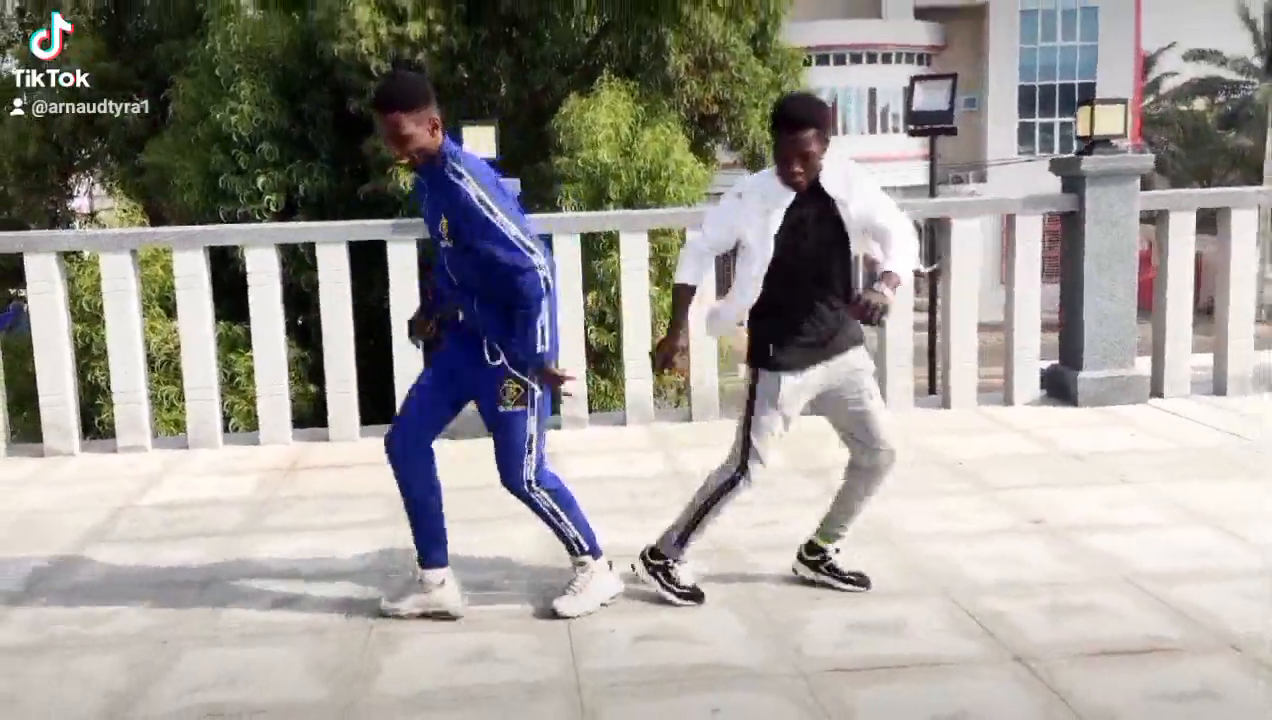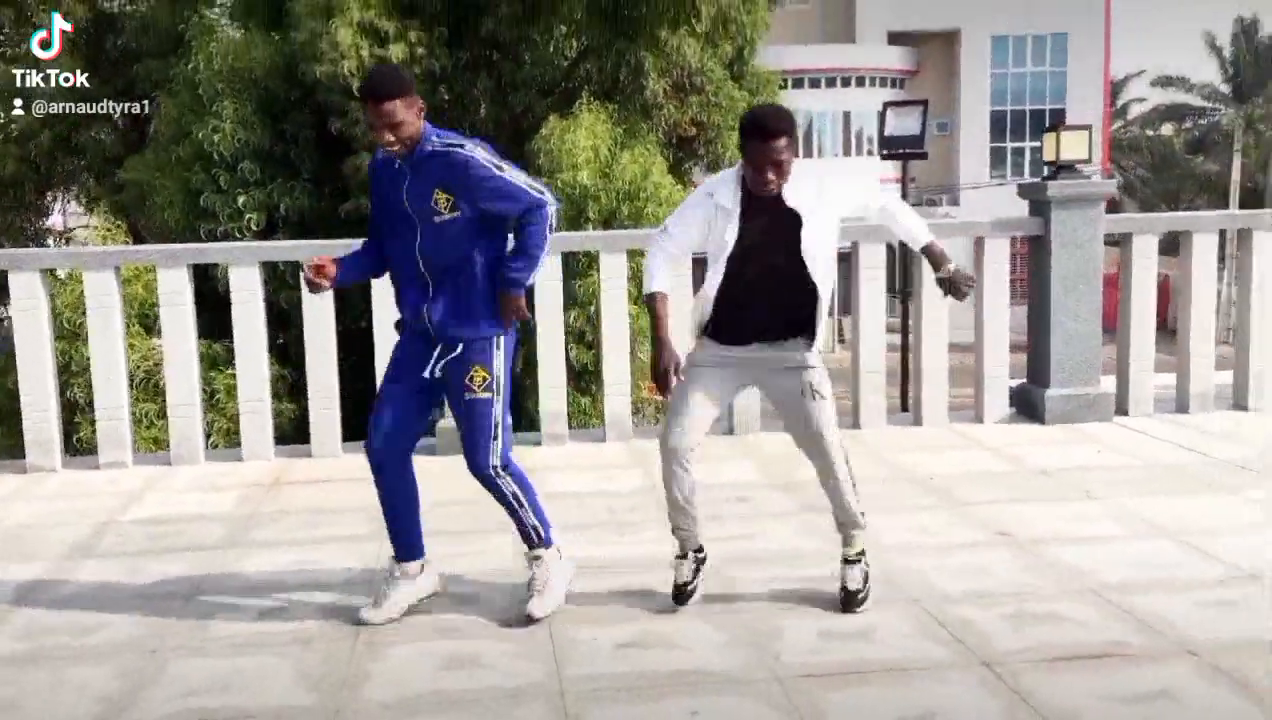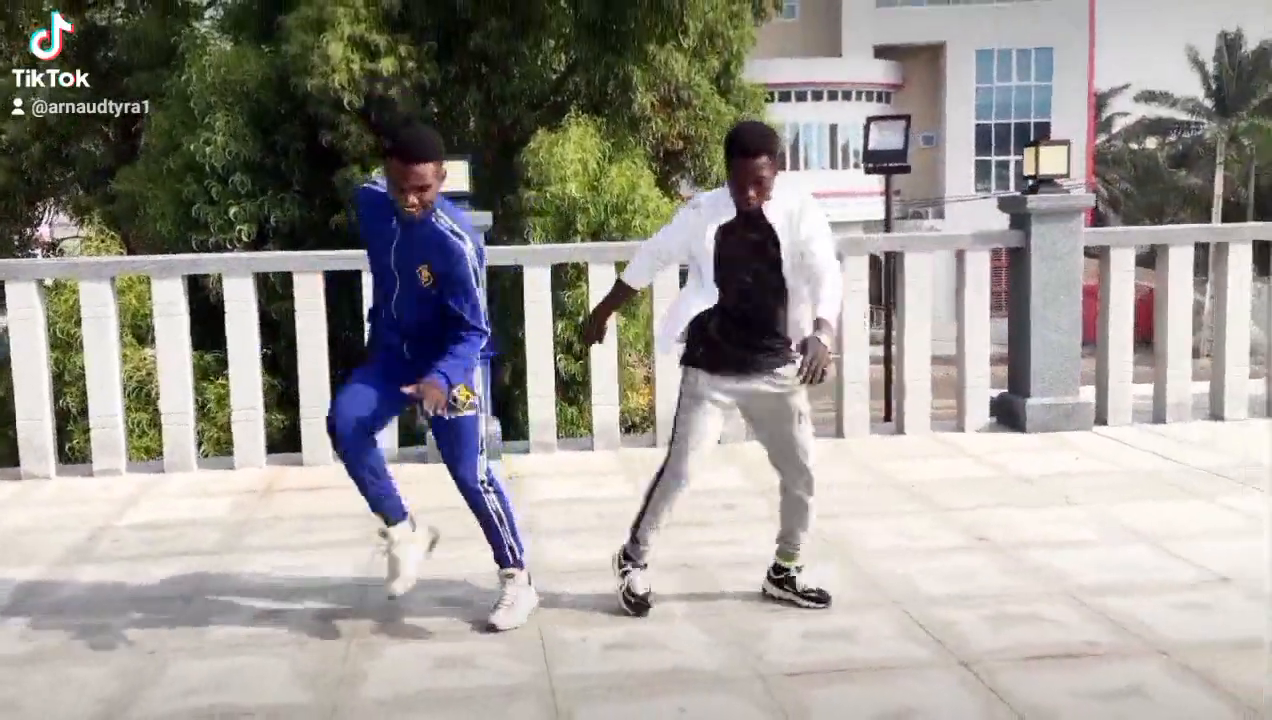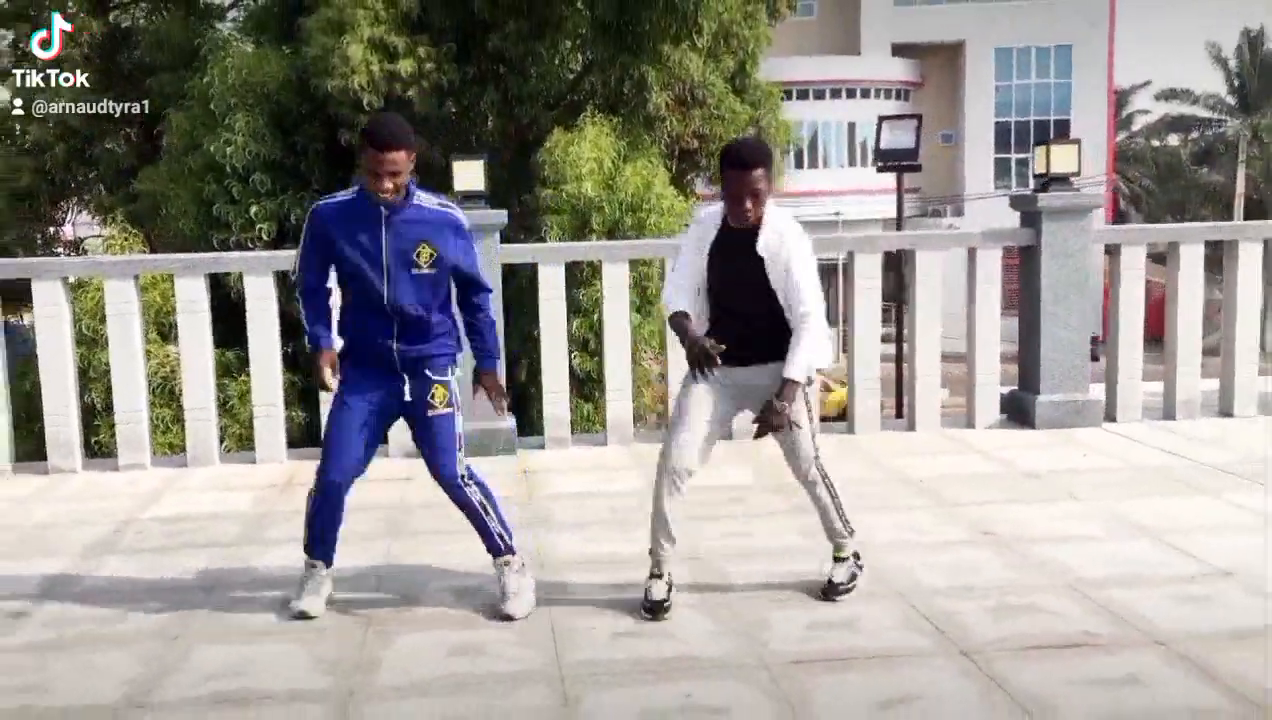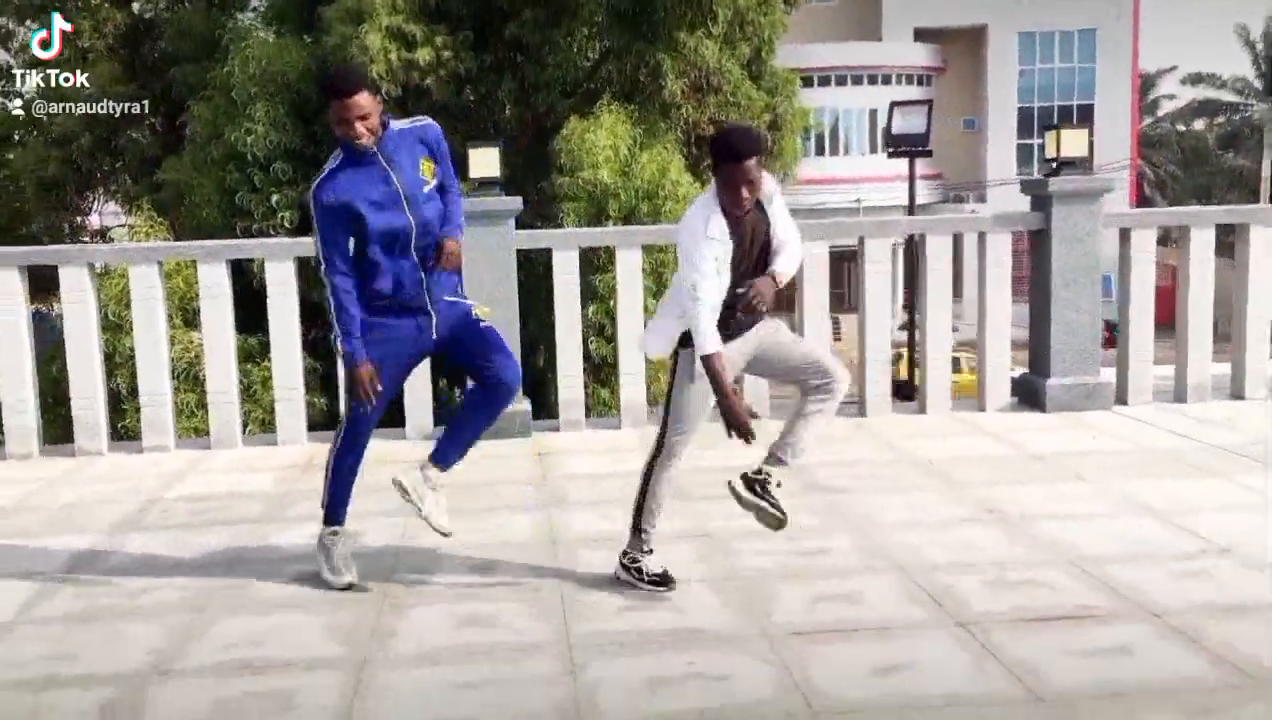
dt=0.3s
person 1, frame 1
left shoulder: (466, 183)
right shoulder: (428, 178)
left elbow: (533, 265)
left wrist: (540, 355)
right wrist: (433, 311)
left hip: (513, 338)
right hip: (470, 336)
left knee: (522, 472)
right knee: (405, 439)
left ankle: (597, 568)
right ankle: (435, 579)
person 1, frame 2
left shoulder: (464, 160)
right shoulder: (381, 171)
left elbow: (539, 207)
left wrist: (517, 282)
right wrist: (338, 271)
left hip: (479, 332)
right hip: (420, 335)
left knee: (488, 461)
right knee: (385, 445)
left ankle: (548, 560)
right ankle: (411, 571)
person 1, frame 3
left shoulder: (455, 240)
right shoulder: (370, 198)
left elbow: (473, 332)
left wrist: (441, 379)
left hip: (450, 359)
right hip: (393, 352)
left knee: (471, 475)
right knee: (345, 419)
left ankle: (516, 579)
right ankle: (403, 531)
person 1, frame 4
left shoulder: (445, 221)
right shoulder: (328, 216)
left elbow: (475, 292)
right elbow: (310, 285)
left wrist: (489, 361)
right wrist: (321, 343)
left hip: (429, 362)
right hip: (365, 364)
left knee: (451, 472)
right knee: (334, 476)
left ankle: (511, 566)
right ankle: (317, 570)
person 1, frame 5
left shoulder: (423, 134)
right shoulder: (330, 188)
right elbow: (335, 275)
left wrist: (451, 234)
right wrist: (352, 356)
left hip: (446, 302)
right hip: (387, 320)
left knee: (505, 376)
right knee: (356, 427)
left ankle: (430, 474)
right ankle: (333, 535)
person 2, frame 1
left shoulder: (850, 183)
right shoulder: (751, 197)
left elbow: (901, 240)
right elbow: (699, 251)
left wrist: (884, 289)
right wrist: (676, 330)
left hip: (845, 349)
right hip: (779, 354)
left knee: (879, 455)
right knee: (748, 466)
left ankle: (819, 551)
right ankle: (664, 556)
person 2, frame 2
left shoulder: (819, 193)
right shoulder: (713, 197)
left elbow: (884, 205)
right elbow: (660, 259)
left wrist: (941, 262)
right wrist: (662, 342)
left hip: (790, 347)
right hip: (721, 346)
left knee: (827, 452)
right knee: (677, 445)
left ankle: (854, 555)
right ankle: (690, 551)
person 2, frame 3
left shoulder: (801, 214)
right shoulder: (705, 211)
left elbow: (826, 277)
right elbow: (652, 257)
left wrist: (822, 333)
right wrist: (605, 310)
left hip: (772, 363)
right hip: (710, 362)
left knee: (801, 471)
right knee: (680, 469)
left ankle: (784, 570)
right ankle: (634, 559)
person 2, frame 4
left shoulder: (788, 237)
right shoulder: (704, 226)
left elbow: (810, 321)
right elbow: (679, 290)
left wrist: (789, 394)
right wrist: (689, 336)
left hip: (779, 367)
right hip: (716, 365)
left knee: (806, 469)
right knee: (673, 464)
left ankle: (845, 554)
right ankle: (659, 572)
person 2, frame 5
left shoulder: (767, 194)
right shoulder: (701, 227)
left elbow: (789, 246)
right elbow: (699, 318)
left wrist: (772, 279)
right wrist: (727, 397)
left hip: (754, 325)
right hip: (705, 338)
left knee: (832, 378)
right knee: (673, 443)
left ankle: (764, 477)
right ankle: (637, 551)
